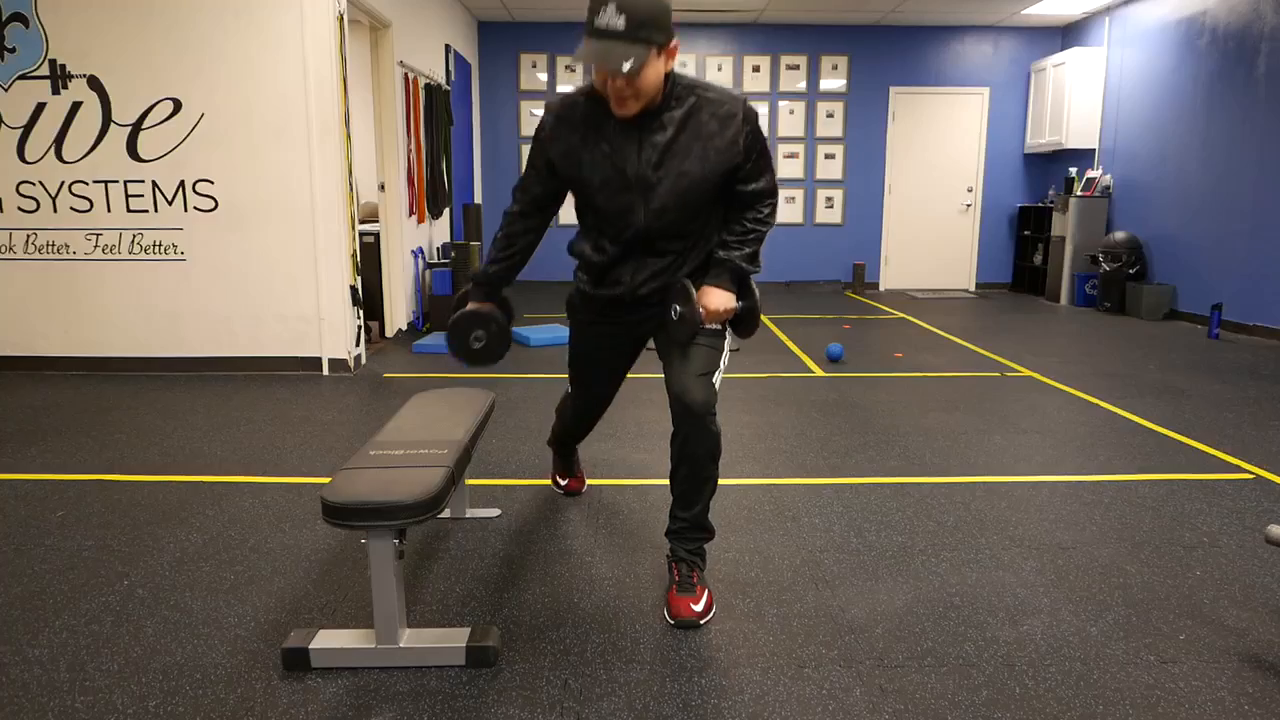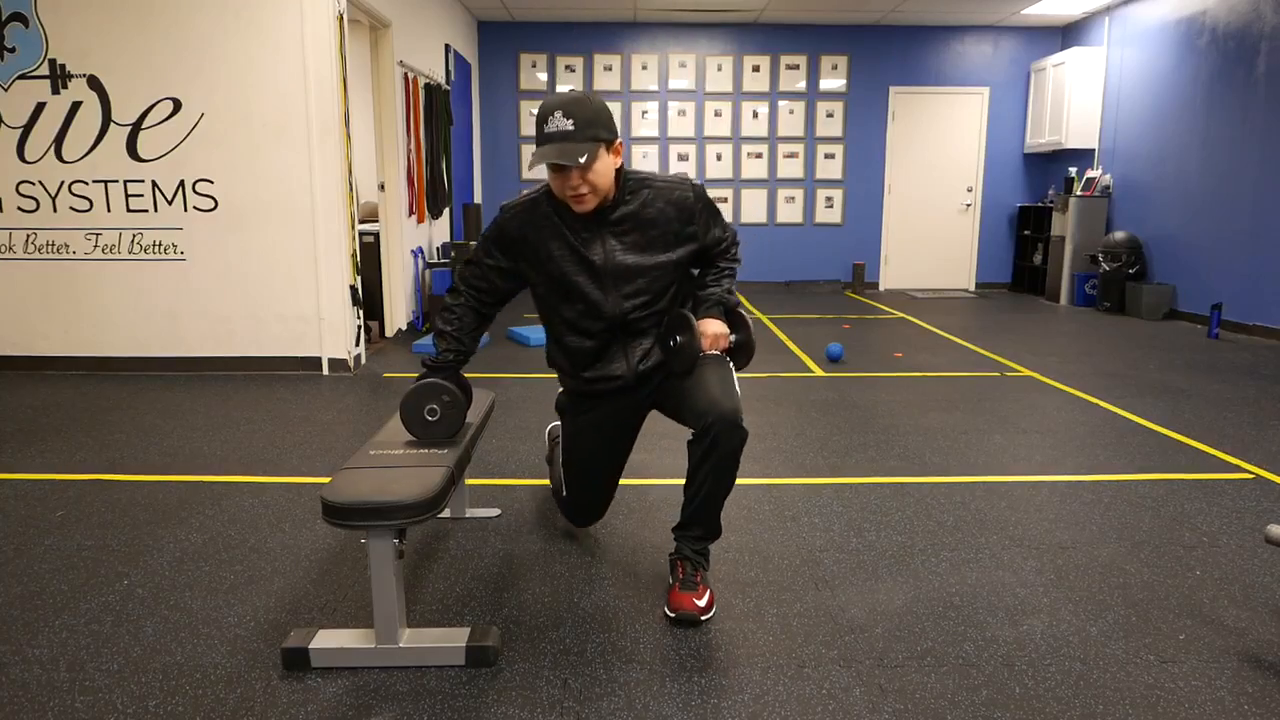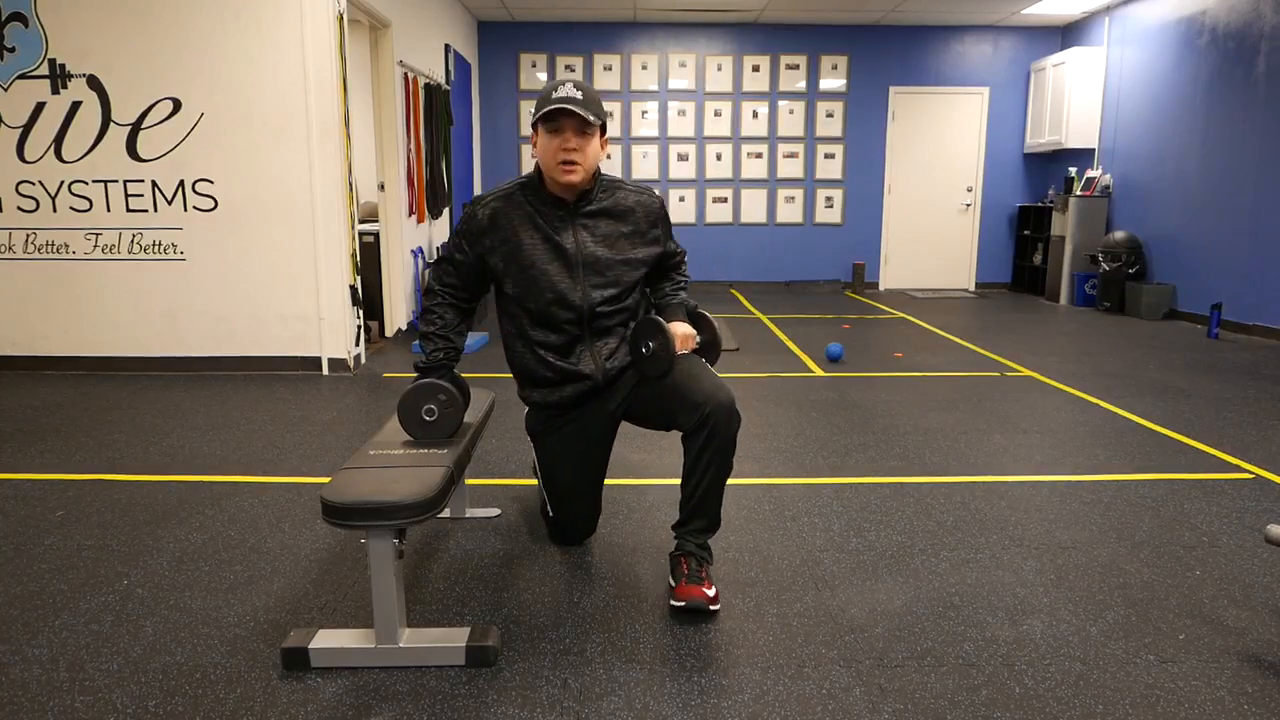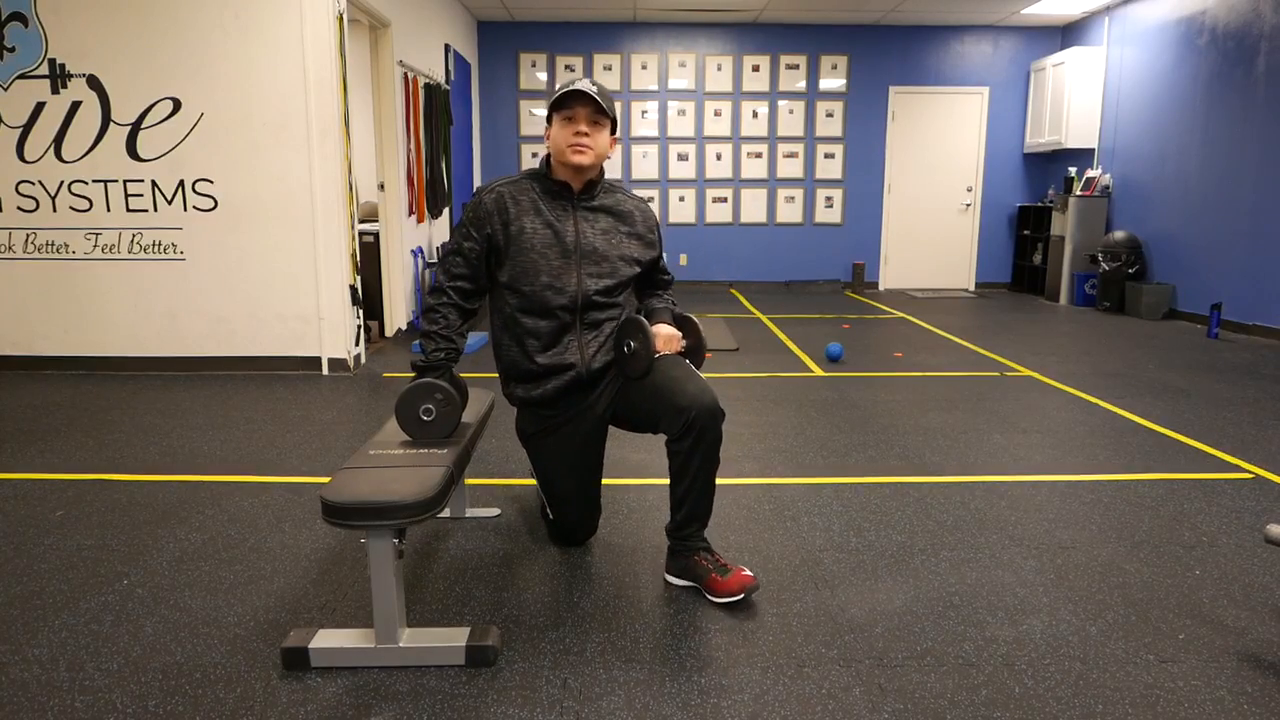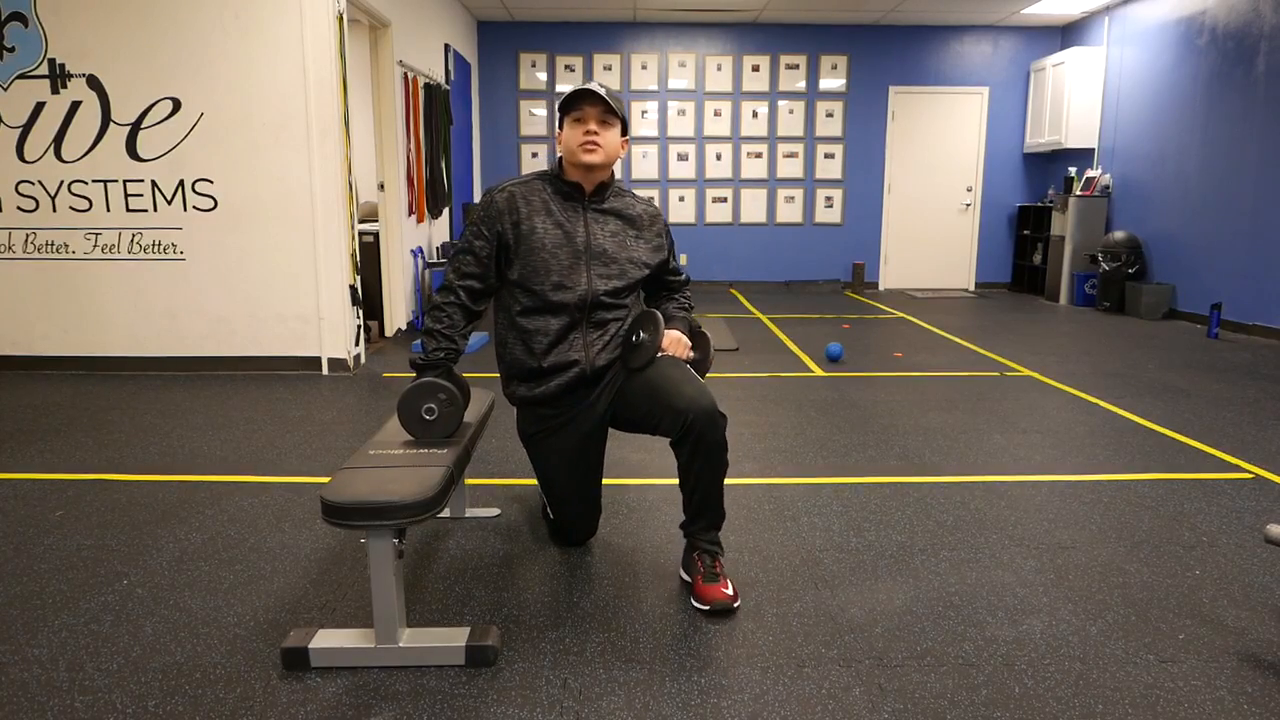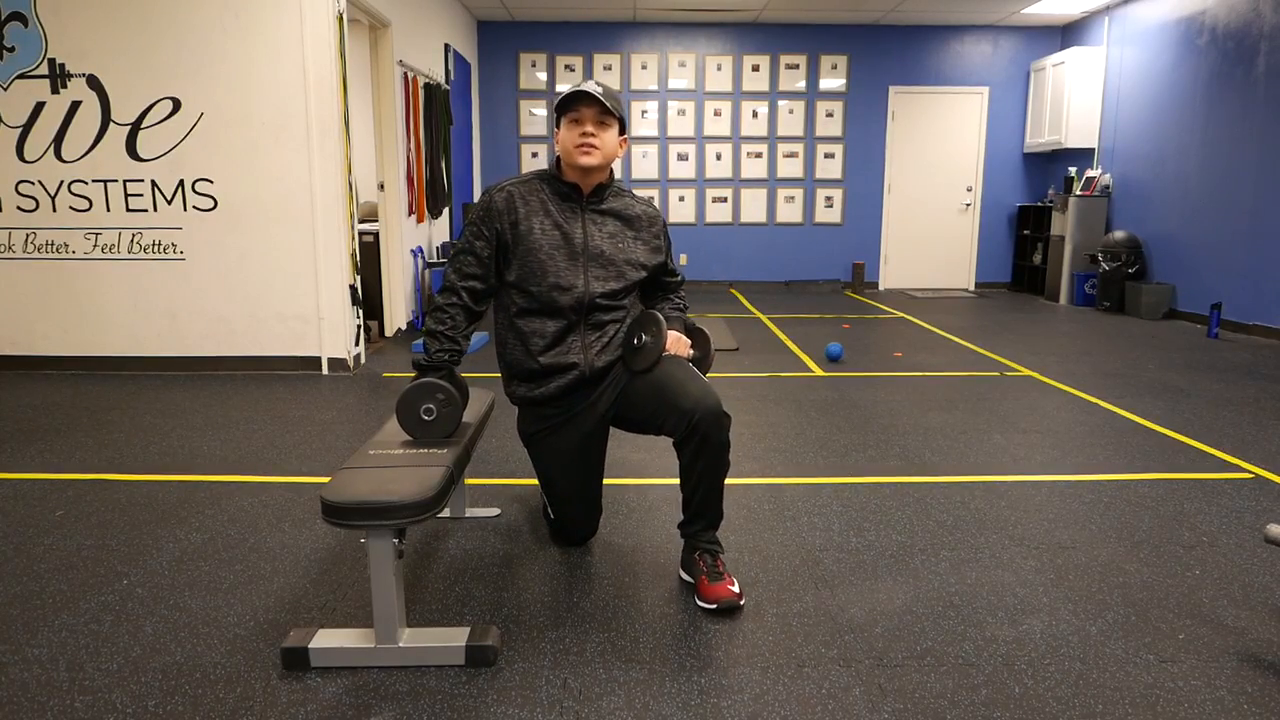
dt=0.4s
person 1, frame 1
left shoulder: (724, 117)
right shoulder: (567, 121)
left elbow: (755, 199)
right elbow: (529, 211)
left wrist: (725, 276)
right wrist: (488, 289)
left hip: (691, 286)
right hip: (604, 294)
left knee: (694, 404)
right knee: (585, 403)
left ankle: (687, 556)
right ankle: (563, 456)
person 1, frame 2
left shoulder: (675, 200)
right shoulder: (521, 223)
left elbow: (722, 249)
right elbow: (473, 295)
left wrist: (712, 310)
right wrist: (442, 372)
right hip: (592, 376)
left knee: (722, 419)
right knee: (581, 508)
left ankle: (690, 557)
right ankle: (561, 446)
person 1, frame 3
left shoulder: (640, 207)
right shoulder: (493, 216)
left elbow: (669, 267)
right elbow: (448, 293)
left wrist: (677, 316)
right wrist: (436, 374)
left hip: (636, 359)
right hip: (558, 390)
left knee: (716, 407)
right knee: (570, 529)
left ankle: (691, 553)
right ankle: (549, 457)
person 1, frame 4
left shoulder: (635, 215)
right shoulder: (498, 204)
left elbow: (655, 283)
right elbow: (453, 291)
left wrist: (661, 321)
right wrist: (434, 372)
left hip: (623, 362)
right hip: (546, 391)
left knee: (700, 408)
right knee: (572, 529)
left ankle: (687, 549)
right ankle: (556, 472)
person 1, frame 5
left shoulder: (644, 218)
right shoulder: (508, 205)
left elbow: (671, 286)
right elbow: (461, 291)
left wrist: (676, 326)
right wrist: (434, 370)
left hip: (626, 364)
right hip: (547, 390)
left knee: (700, 413)
right knee: (572, 530)
left ankle: (702, 549)
right ankle: (561, 476)
person 1, frame 6
left shoulder: (643, 218)
right shoulder: (506, 204)
left elbow: (666, 288)
right elbow: (462, 291)
left wrist: (672, 327)
right wrist: (436, 372)
left hip: (626, 365)
right hip: (547, 391)
left knee: (705, 413)
right knee: (573, 529)
left ankle: (701, 549)
right ankle: (563, 474)
